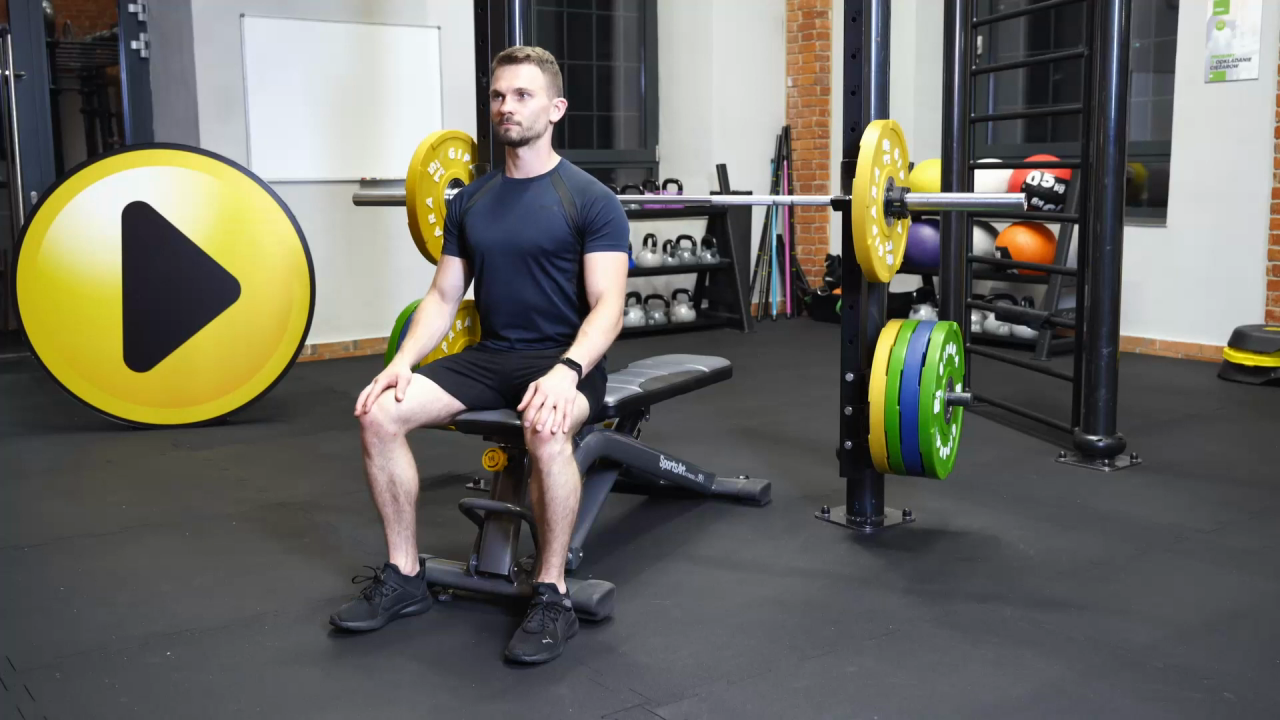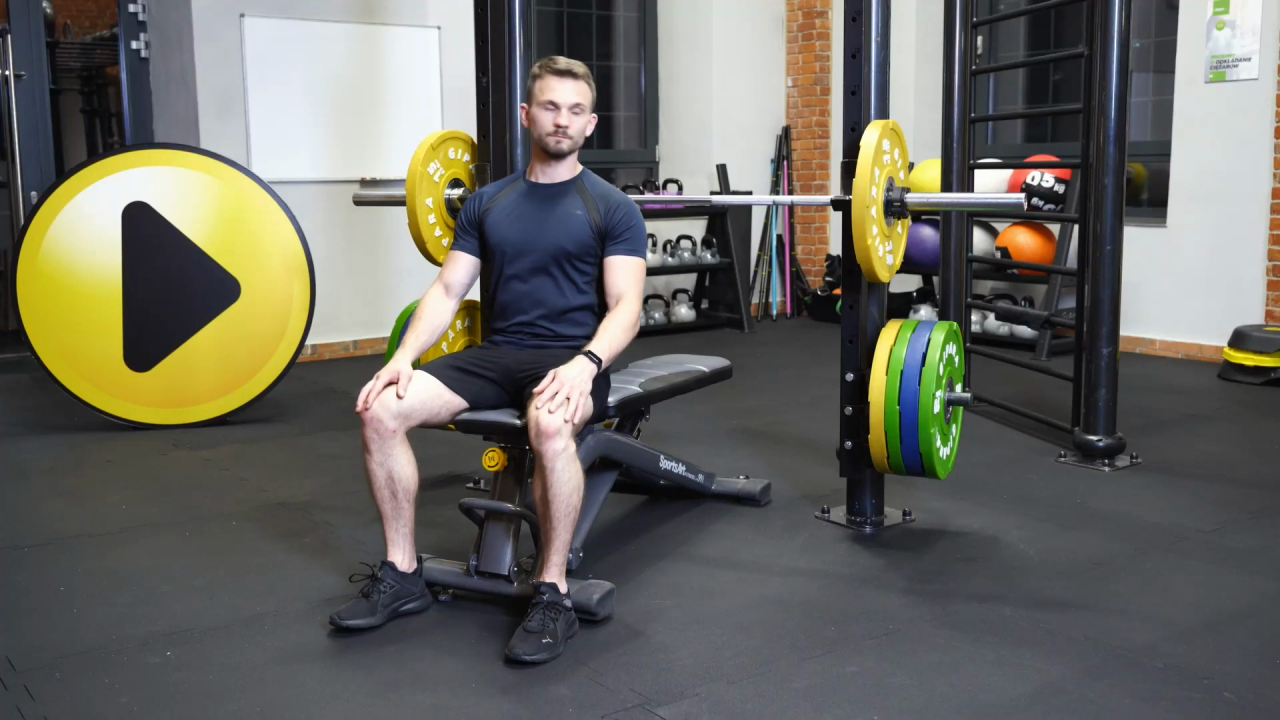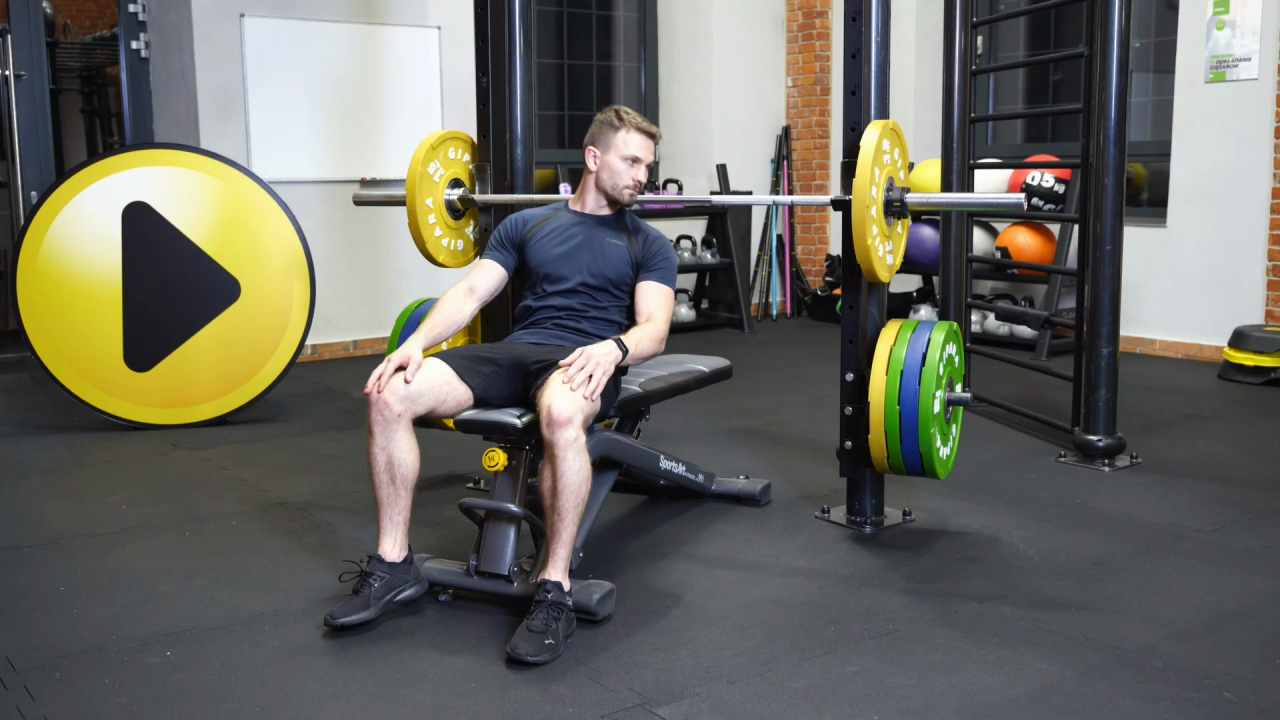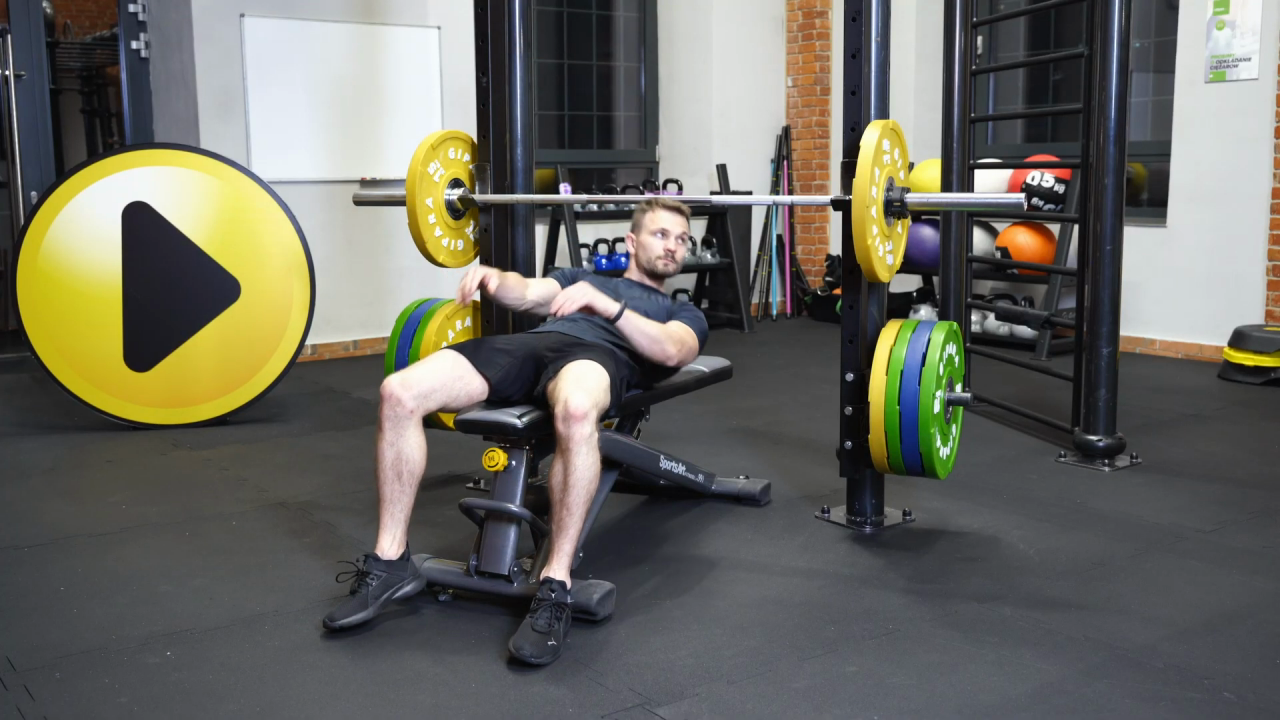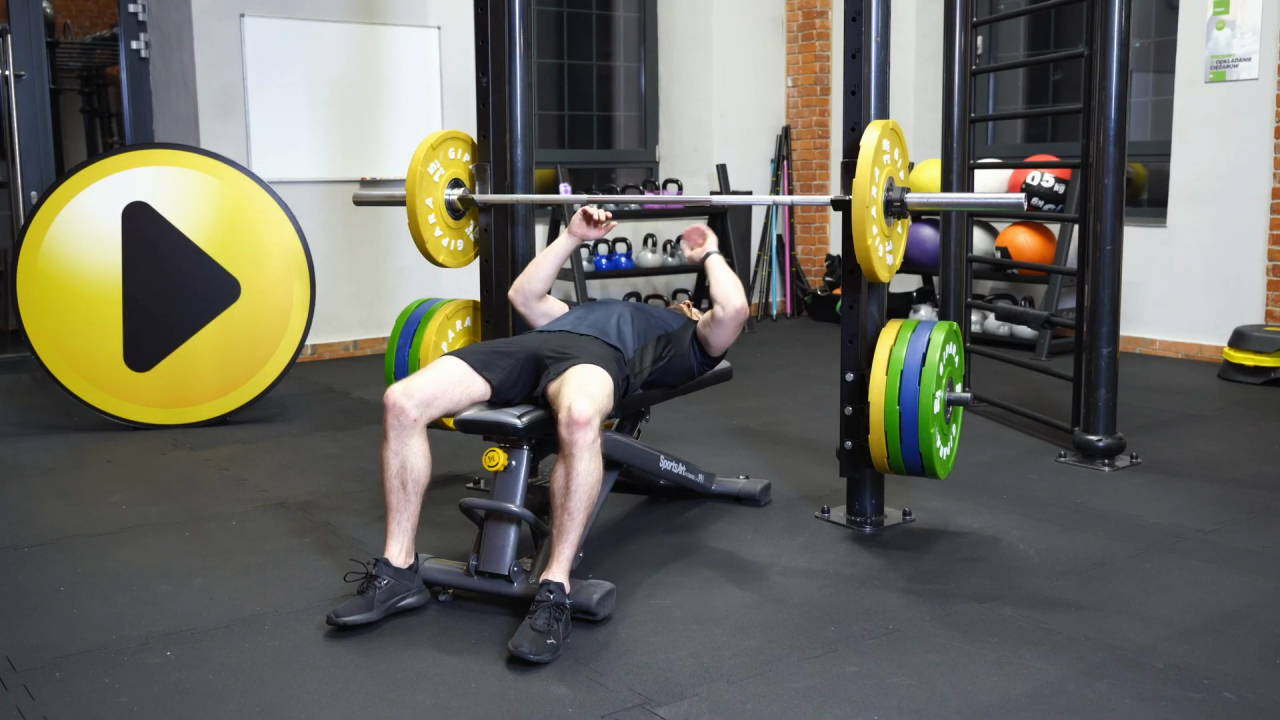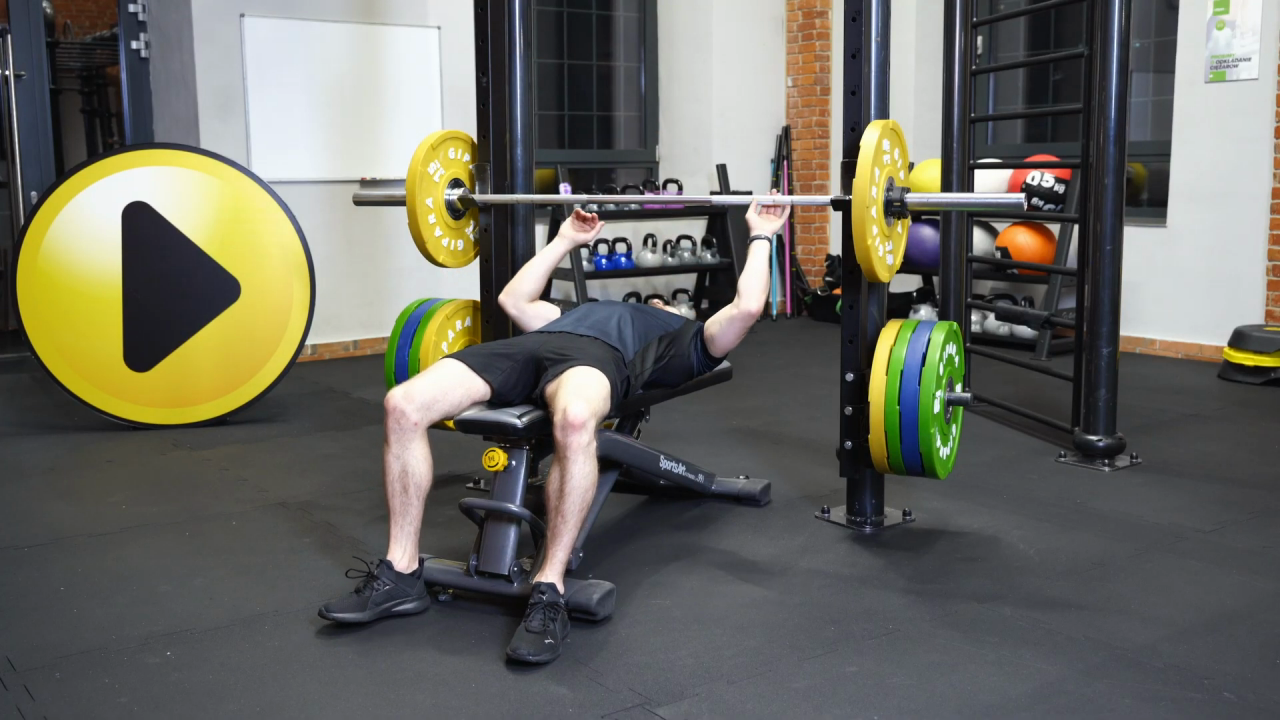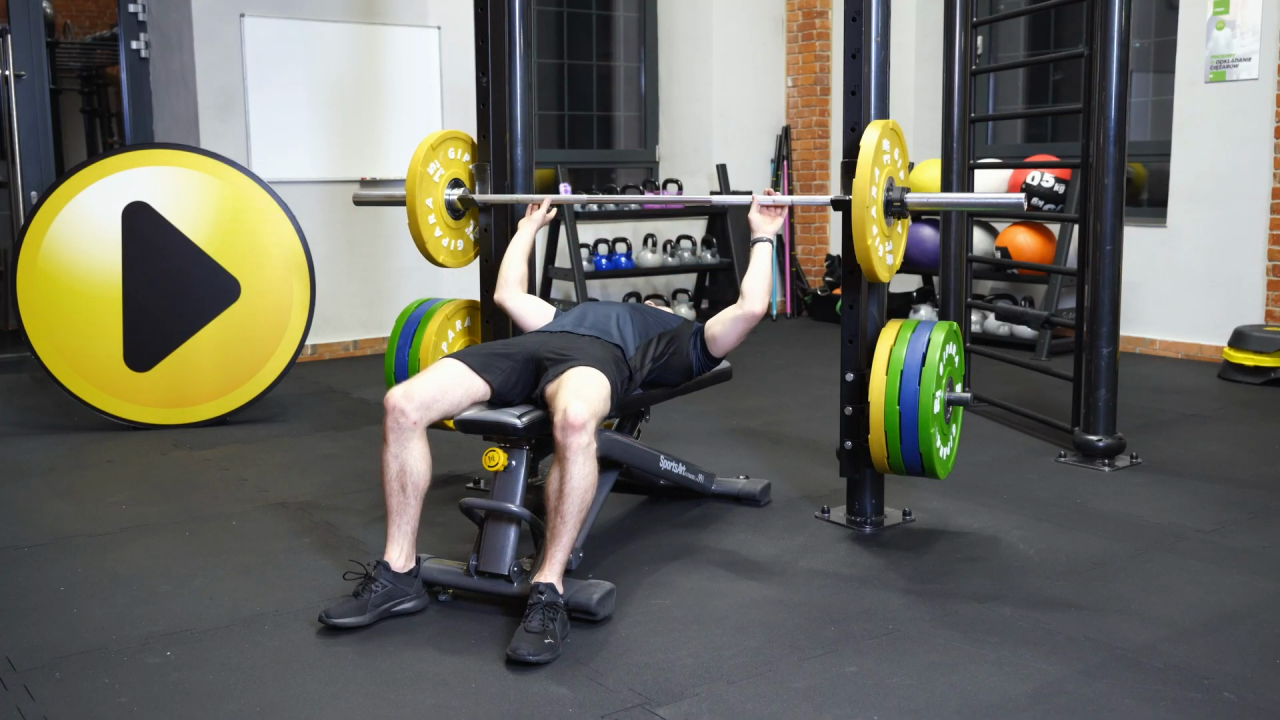
dt=0.7s
person 1, frame 1
left shoulder: (591, 200)
right shoulder: (470, 201)
left elbow: (607, 306)
right elbow: (444, 295)
left wrist: (567, 370)
right wrist: (403, 360)
left hip: (565, 361)
right hip: (490, 356)
left knee: (546, 432)
right knee: (380, 415)
left ankle: (552, 595)
right ankle: (404, 576)
person 1, frame 2
left shoulder: (612, 209)
right shoulder: (487, 202)
left elbow: (625, 308)
right elbow: (447, 289)
left wrist: (586, 362)
right wrist: (403, 356)
left hip: (570, 358)
right hip: (496, 353)
left knee: (550, 426)
right knee: (379, 410)
left ankle: (553, 595)
right ankle: (402, 573)
person 1, frame 3
left shoulder: (648, 244)
right shoulder: (526, 224)
left elbow: (654, 328)
right elbow: (471, 291)
left wrist: (613, 347)
right wrist: (417, 342)
left hip: (582, 362)
right hip: (515, 350)
left knee: (561, 415)
right knee: (389, 397)
left ankle: (554, 592)
right ankle: (394, 563)
person 1, frame 4
left shoulder: (687, 318)
right shoulder: (581, 276)
left elbow: (669, 353)
right elbow: (528, 294)
left wrist: (607, 304)
right wrist: (492, 277)
left hip: (597, 358)
right hip: (529, 346)
left knee: (576, 414)
right knee: (398, 395)
left ankle: (555, 592)
right ankle: (390, 563)
person 1, frame 5
left shoulder: (691, 343)
right shoulder: (596, 309)
left elbow: (733, 309)
right elbow: (524, 296)
left wrist: (709, 255)
right wrist: (573, 237)
left hip: (599, 353)
right hip: (533, 345)
left knee: (579, 420)
right knee: (402, 403)
left ankle: (555, 590)
right ankle: (398, 570)
person 1, frame 6
left shoulder: (686, 342)
right shoulder: (587, 312)
left elbow: (746, 308)
right elbow: (514, 302)
left wrist: (760, 236)
right wrist: (565, 241)
left hip: (597, 356)
right hip: (533, 345)
left knee: (574, 423)
right knee: (403, 406)
left ankle: (548, 592)
right ankle: (401, 574)
person 1, frame 7
left shoulder: (685, 342)
right shoulder: (576, 313)
left elbow: (749, 309)
right elbow: (509, 295)
left wrist: (763, 237)
right wrist: (529, 228)
left hip: (597, 355)
right hip: (533, 346)
left knee: (574, 423)
right knee: (402, 405)
left ankle: (548, 592)
right ankle: (399, 574)
